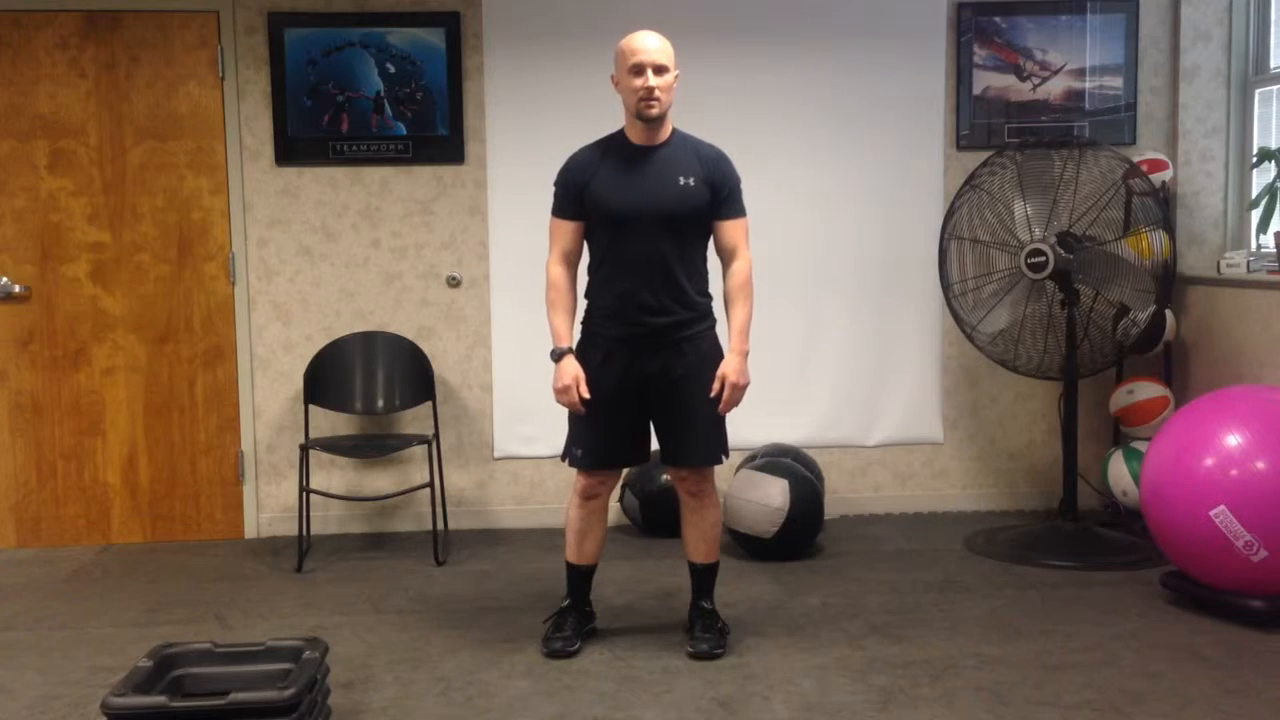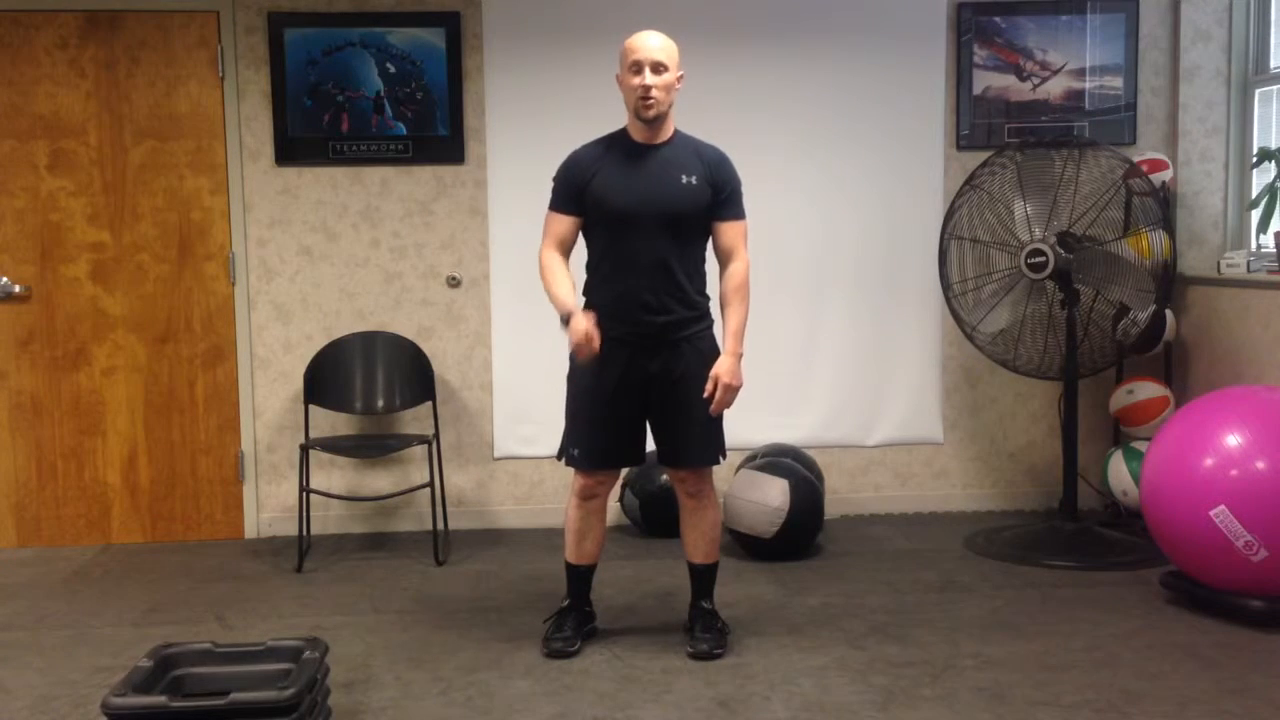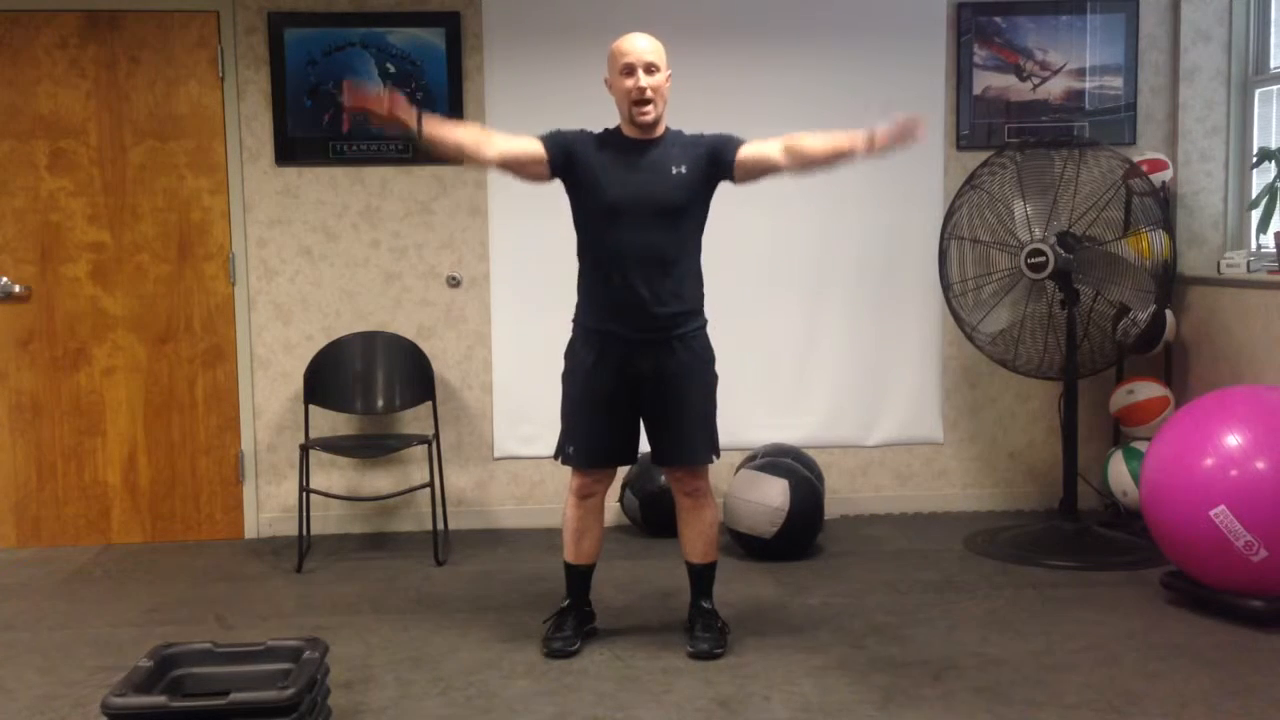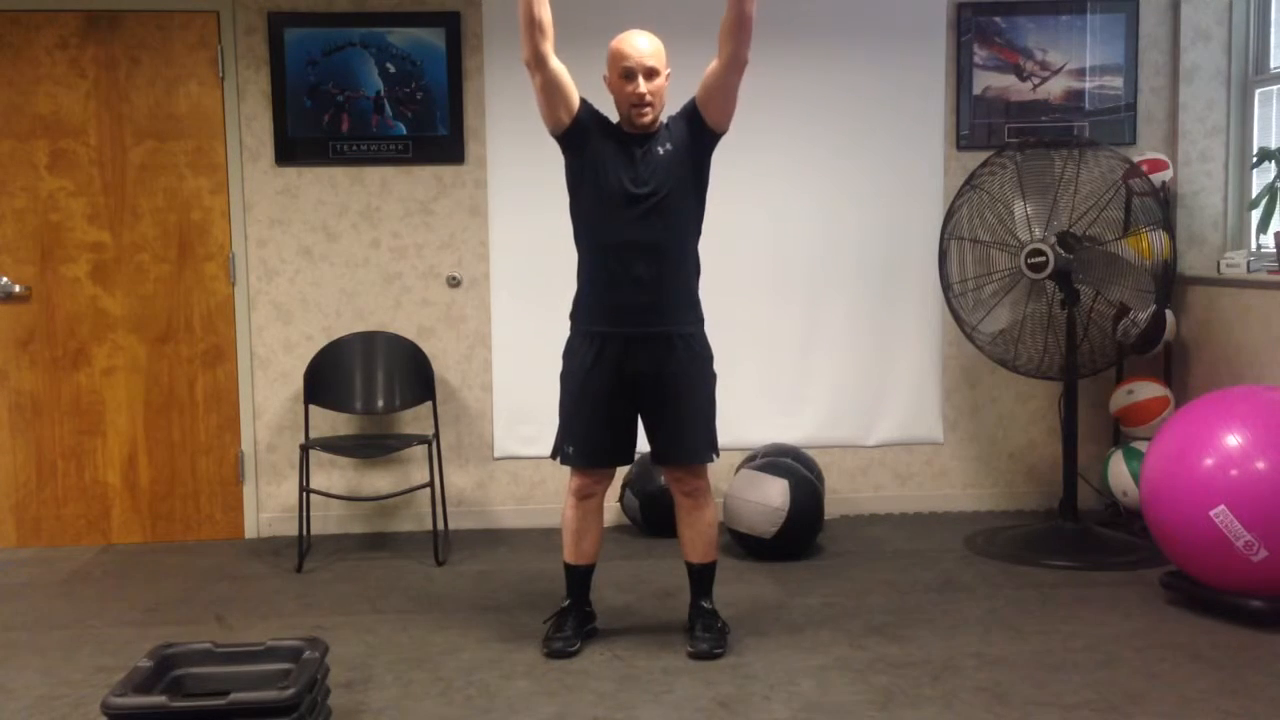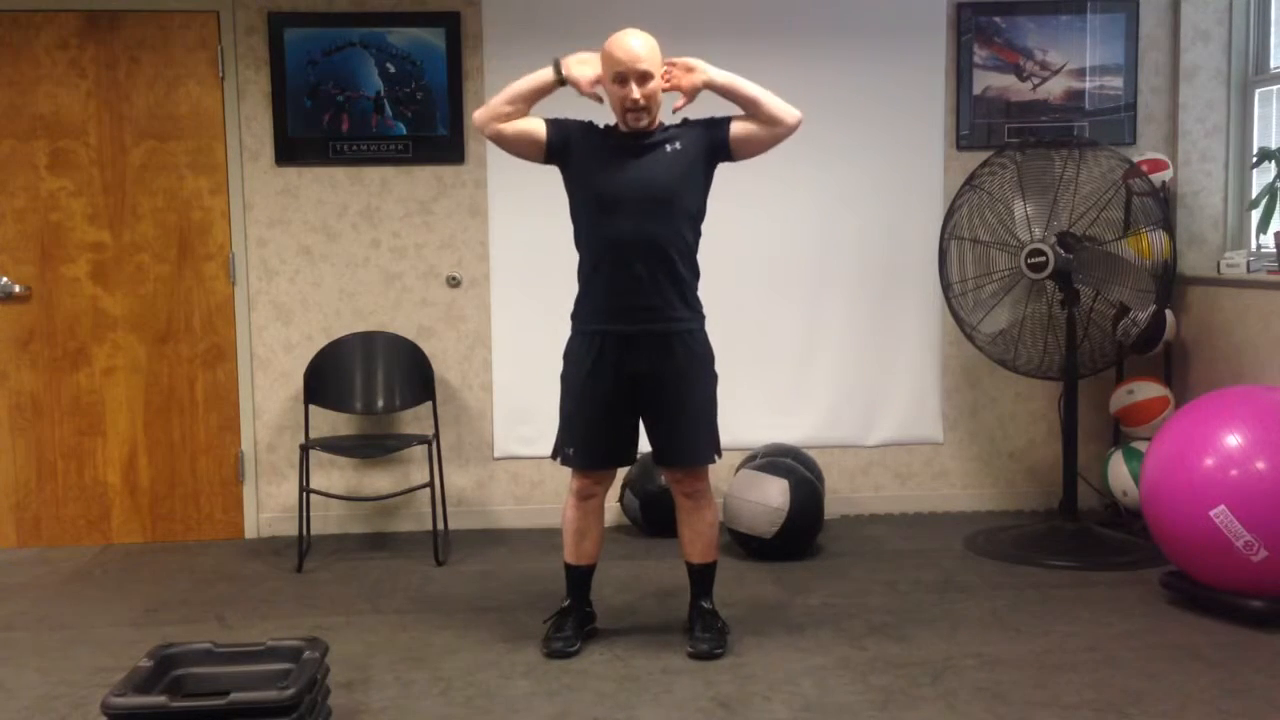
dt=1s
person 1, frame 1
left shoulder: (708, 164)
right shoulder: (585, 168)
left elbow: (736, 259)
right elbow: (561, 262)
left wrist: (738, 349)
right wrist: (563, 352)
left hip: (689, 347)
right hip: (607, 349)
left knee: (696, 480)
right knee: (592, 482)
left ankle: (703, 607)
right ankle: (576, 607)
person 1, frame 2
left shoulder: (710, 165)
right shoulder: (585, 165)
left elbow: (734, 261)
right elbow: (552, 250)
left wrist: (731, 351)
right wrist: (570, 312)
left hip: (687, 348)
right hip: (606, 349)
left knee: (695, 480)
right knee: (590, 481)
left ankle: (703, 608)
right ankle: (576, 607)
person 1, frame 3
left shoulder: (702, 152)
right shoulder: (579, 152)
left elbow: (784, 153)
right elbow: (494, 147)
left wrist: (860, 143)
right wrist: (415, 122)
left hip: (680, 346)
right hip: (599, 346)
left knee: (691, 480)
right knee: (587, 481)
left ankle: (703, 608)
right ankle: (576, 607)
person 1, frame 4
left shoulder: (692, 135)
right shoulder: (584, 136)
left elbow: (733, 56)
right elbow: (539, 57)
left hip: (678, 342)
right hip: (597, 343)
left knee: (691, 480)
right knee: (586, 481)
left ankle: (703, 608)
right ankle: (576, 608)
person 1, frame 5
left shoulder: (697, 141)
right shoulder: (577, 143)
left elbow: (786, 119)
right elbow: (489, 120)
left wrist: (713, 78)
right wrist: (557, 73)
left hip: (679, 341)
right hip: (597, 342)
left knee: (691, 480)
right knee: (587, 481)
left ankle: (703, 607)
right ankle: (576, 608)
